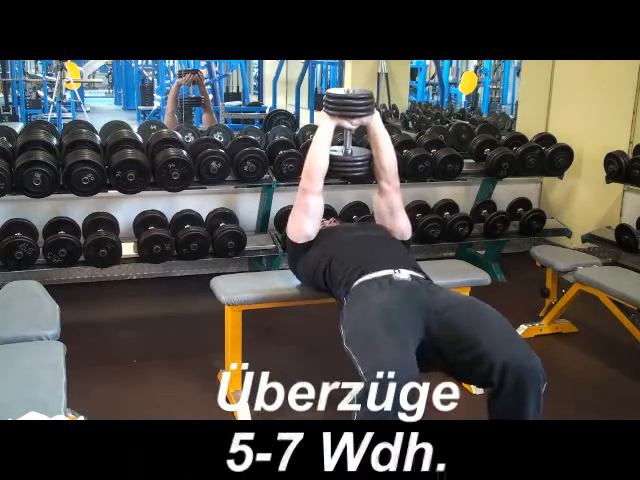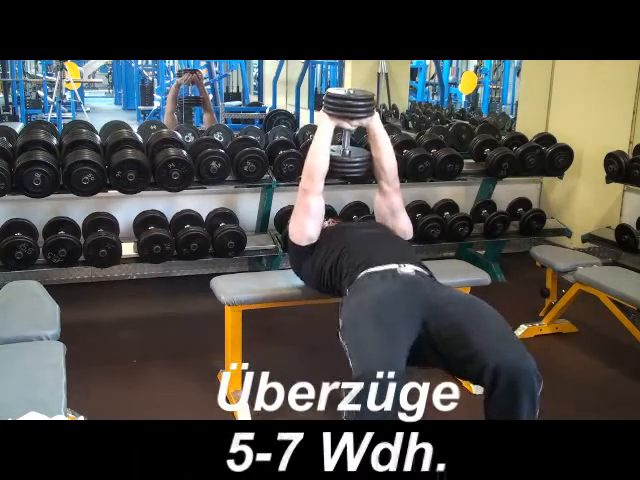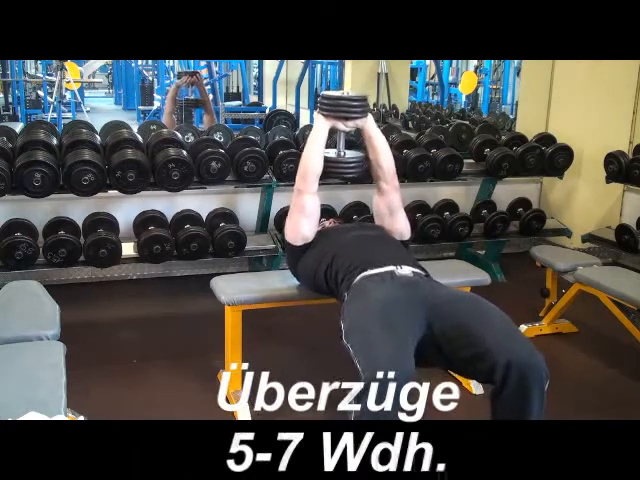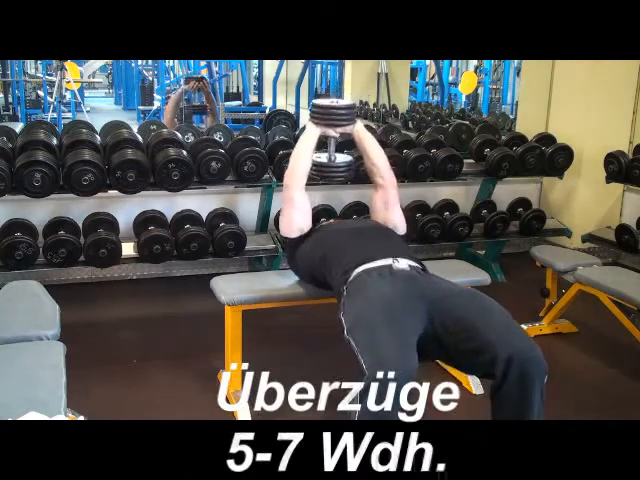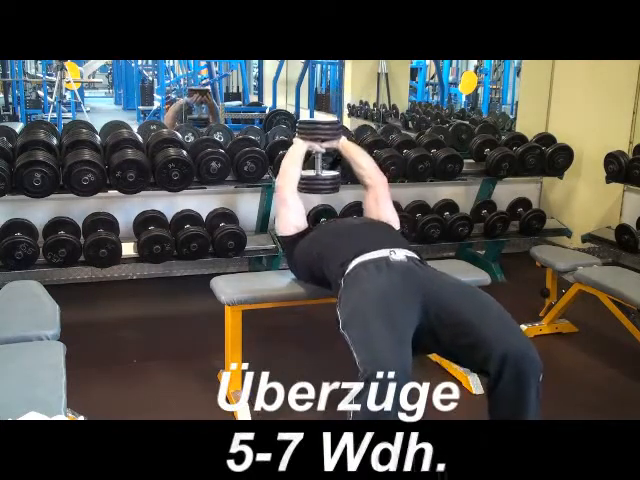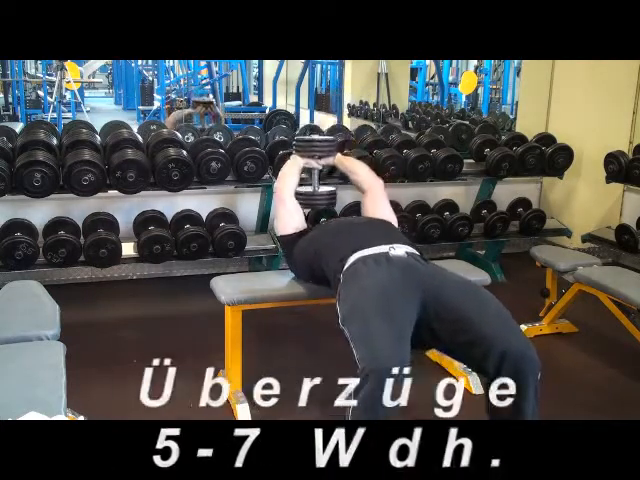
dt=0.5s
person 1, frame 1
left shoulder: (386, 234)
right shoulder: (307, 246)
left elbow: (389, 185)
right elbow: (310, 189)
left wrist: (373, 122)
right wrist: (327, 125)
left hip: (427, 291)
right hip: (371, 293)
left knee: (521, 368)
right knee: (391, 377)
person 1, frame 2
left shoulder: (385, 232)
right shoulder: (309, 247)
left elbow: (389, 186)
right elbow: (311, 190)
left wrist: (373, 122)
right wrist: (327, 125)
left hip: (429, 288)
left knee: (516, 368)
right knee: (379, 376)
person 1, frame 3
left shoulder: (384, 234)
right shoulder: (306, 248)
left elbow: (387, 185)
right elbow: (305, 190)
left wrist: (367, 125)
right wrist: (322, 125)
left hip: (428, 287)
left knee: (525, 365)
right knee: (386, 377)
person 1, frame 4
left shoulder: (381, 228)
right shoulder: (307, 246)
left elbow: (385, 182)
right elbow: (293, 187)
left wrist: (356, 129)
right wrist: (313, 130)
left hip: (426, 282)
right hip: (370, 285)
left knee: (524, 360)
right knee: (390, 374)
person 1, frame 5
left shoulder: (379, 225)
right shoulder: (304, 245)
left elbow: (376, 181)
right elbow: (285, 189)
left wrist: (340, 143)
right wrist: (301, 144)
left hip: (421, 273)
left knee: (519, 358)
right knee: (385, 373)
person 1, frame 6
left shoulder: (374, 222)
right shoulder: (304, 245)
left elbow: (373, 185)
right elbow: (283, 193)
left wrist: (336, 158)
right wrist: (299, 160)
left hip: (422, 270)
left knee: (517, 356)
right knee: (384, 368)
